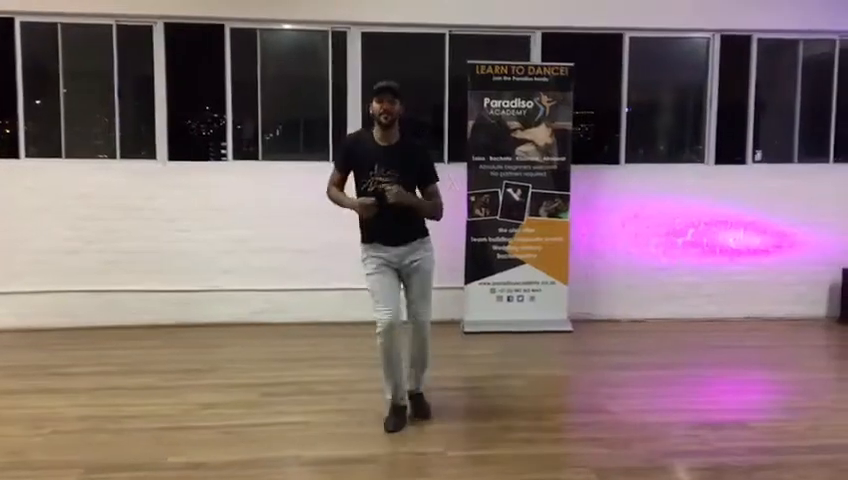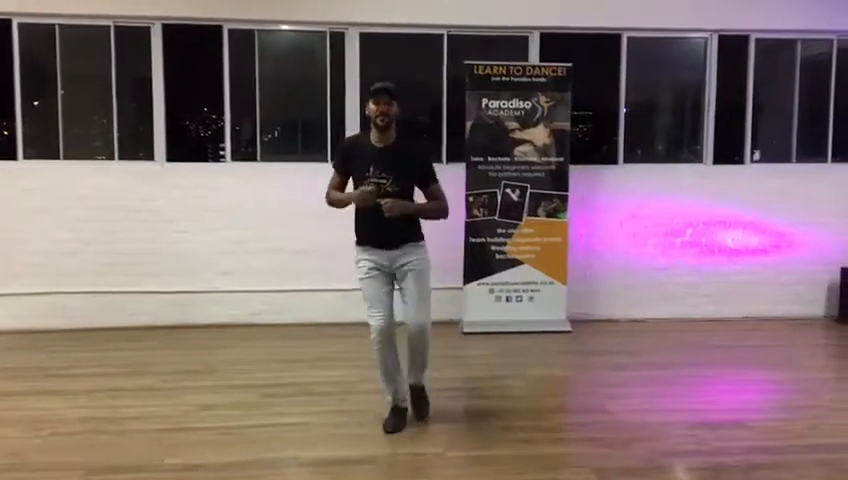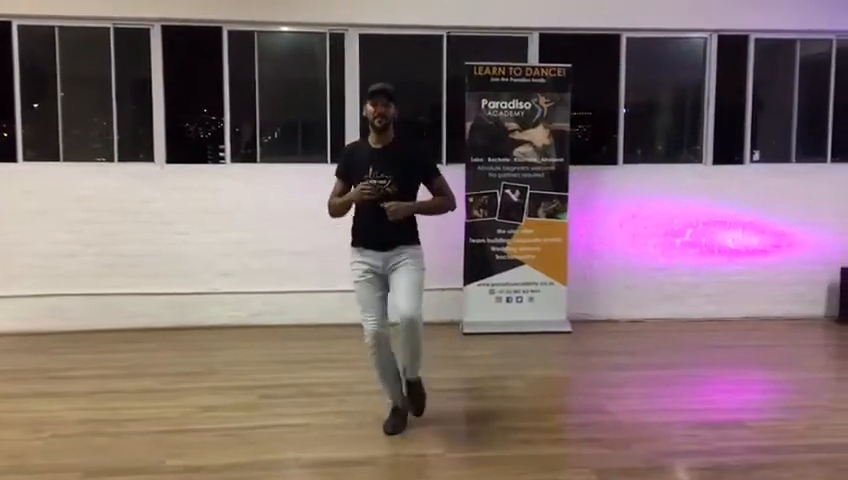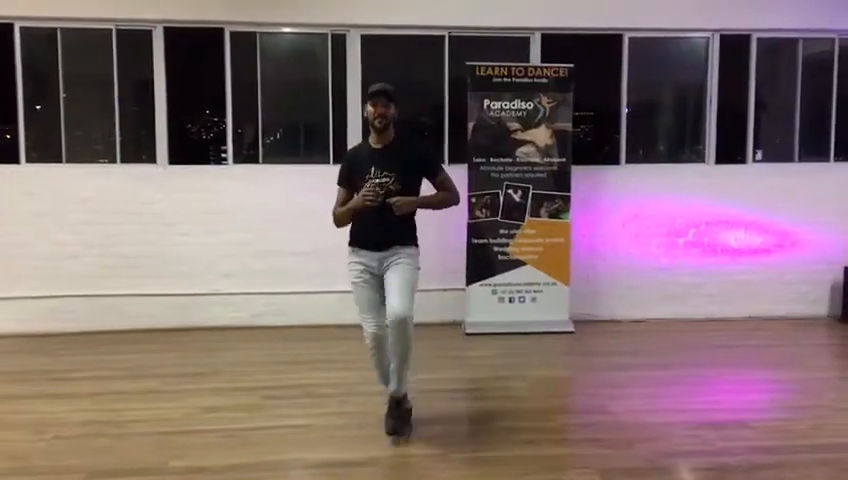
dt=0.1s
person 1, frame 1
left shoulder: (416, 153)
right shoulder: (354, 145)
left elbow: (437, 211)
right elbow: (333, 187)
left wrist: (409, 199)
right wrist: (353, 203)
left hip: (417, 248)
right hip: (377, 251)
left knee: (421, 323)
right knee: (388, 322)
left ankle: (415, 390)
right ankle: (396, 401)
person 1, frame 2
left shoulder: (413, 155)
right shoulder: (351, 148)
left elbow: (441, 209)
right elbow: (330, 196)
left wrist: (405, 206)
right wrist: (350, 196)
left hip: (410, 250)
right hip: (369, 253)
left knee: (419, 325)
right knee: (380, 327)
left ankle: (416, 382)
right ankle: (397, 400)
person 1, frame 3
left shoulder: (413, 154)
right shoulder: (352, 154)
left elbow: (448, 201)
right elbow: (333, 208)
left wrist: (411, 207)
right wrist: (351, 197)
left hip: (405, 252)
right hip: (364, 255)
left knee: (409, 316)
right knee: (374, 332)
left ankle: (412, 377)
right ankle: (398, 402)
person 1, frame 4
left shoulder: (414, 153)
right shoulder: (353, 157)
left elbow: (453, 195)
right elbow: (338, 217)
left wrist: (416, 202)
right wrist: (356, 203)
left hip: (401, 251)
right hip: (361, 256)
left knee: (398, 316)
right knee: (373, 332)
left ankle: (397, 395)
right ankle: (400, 399)
